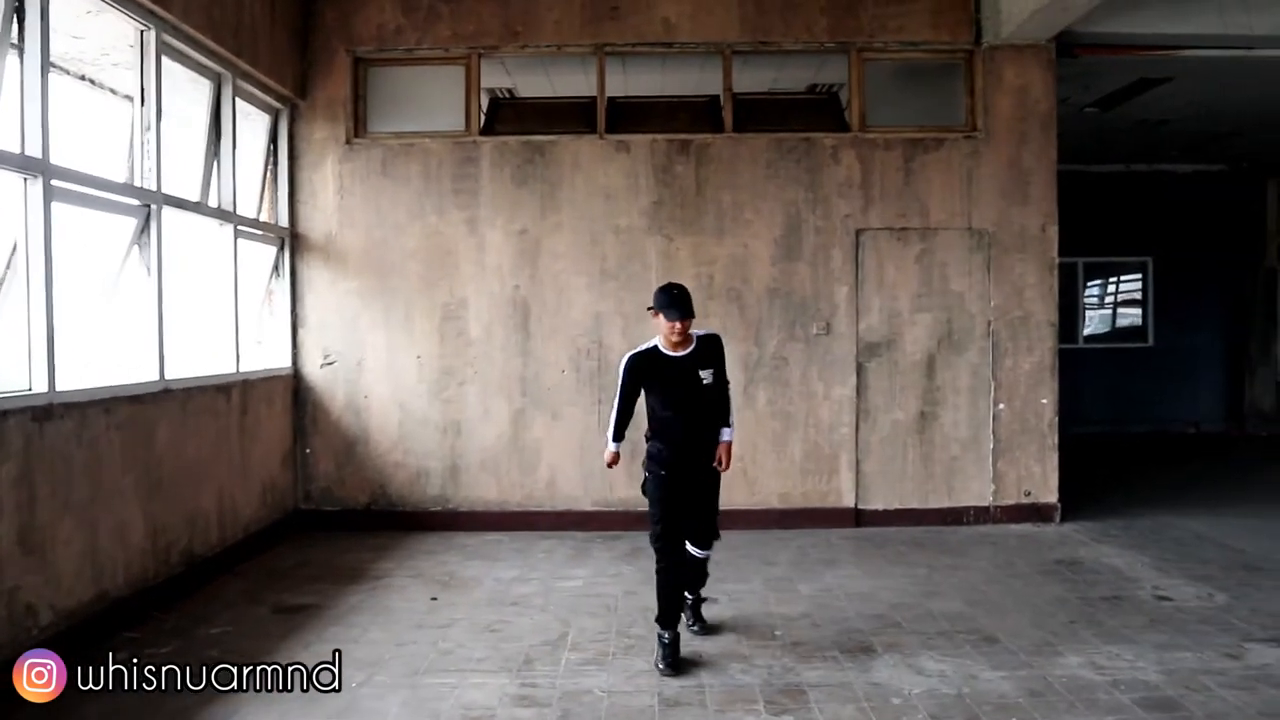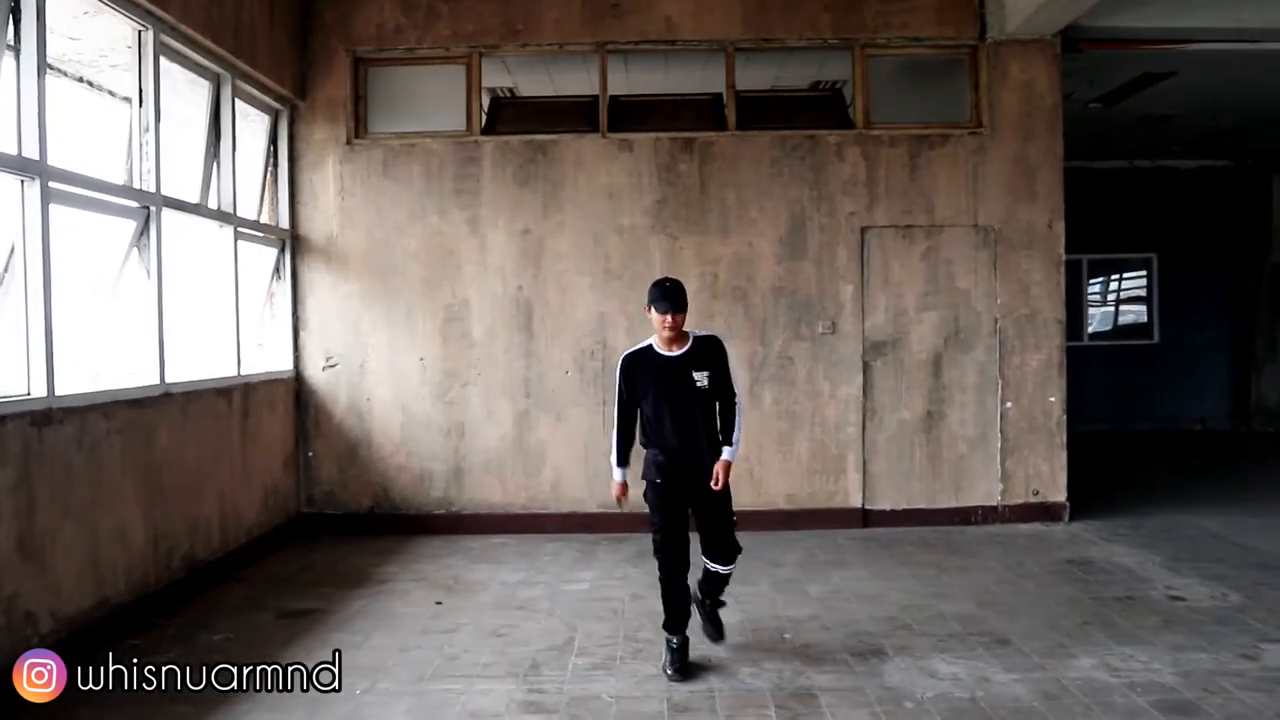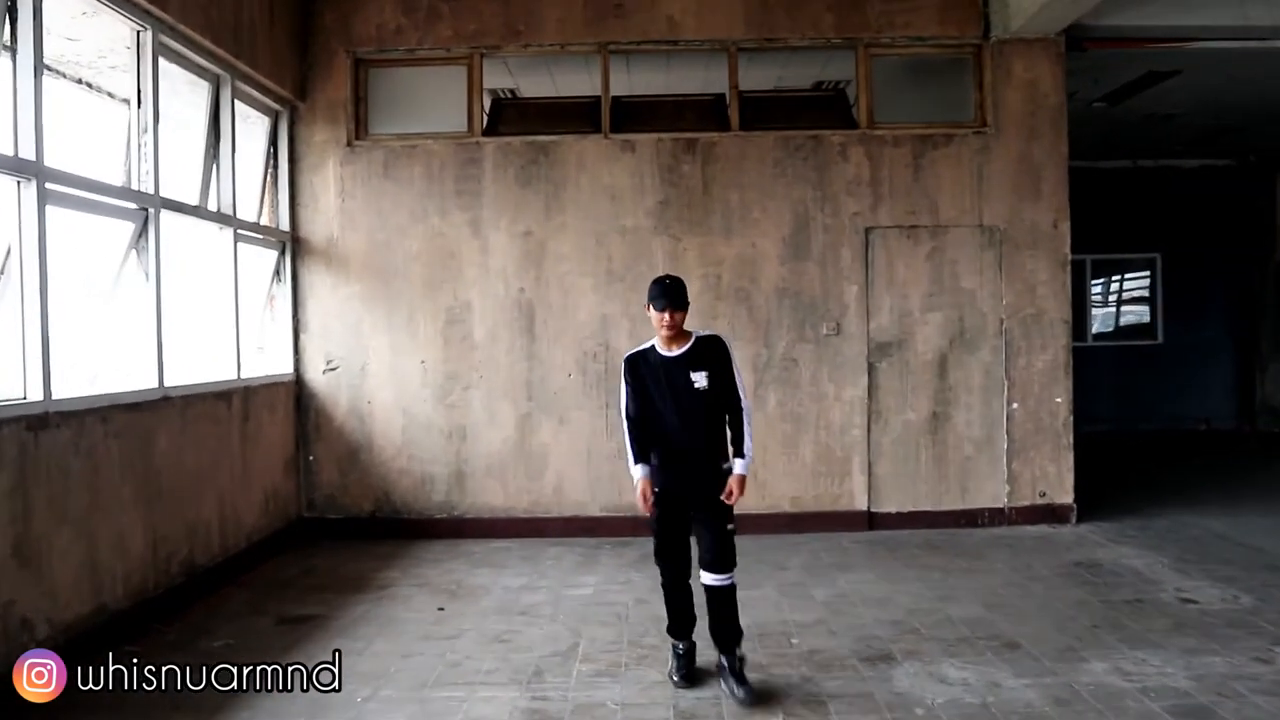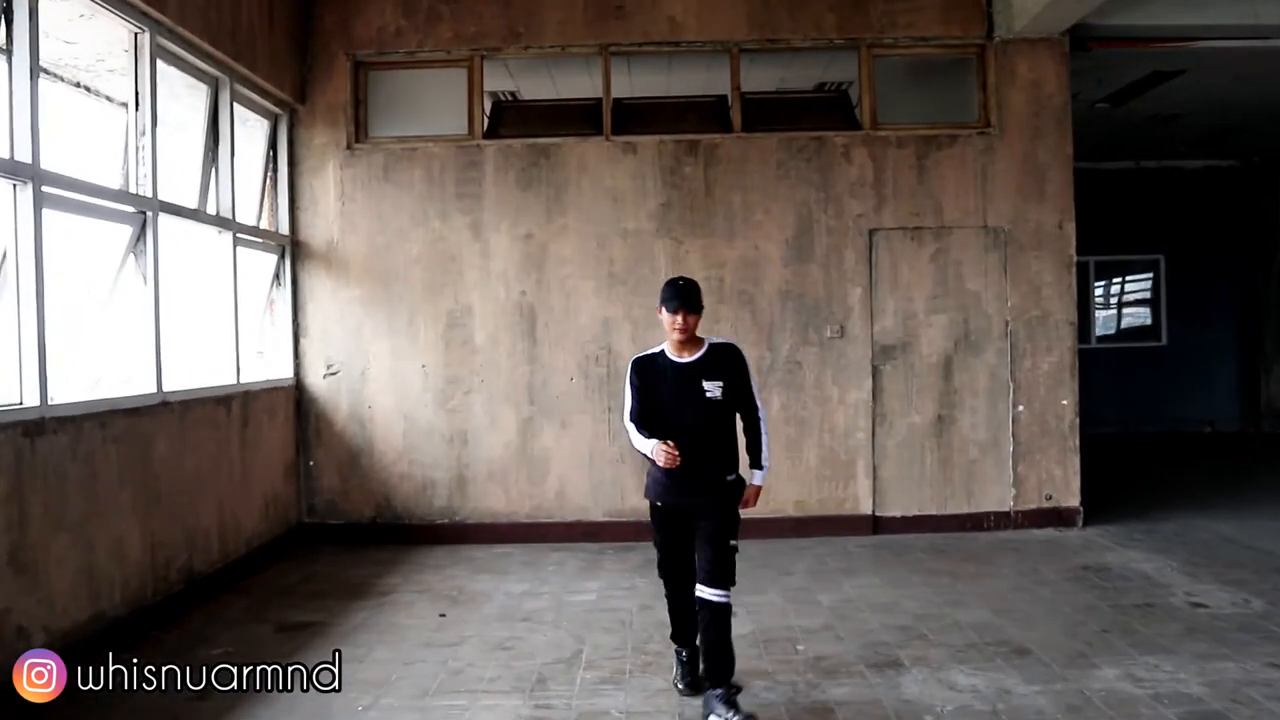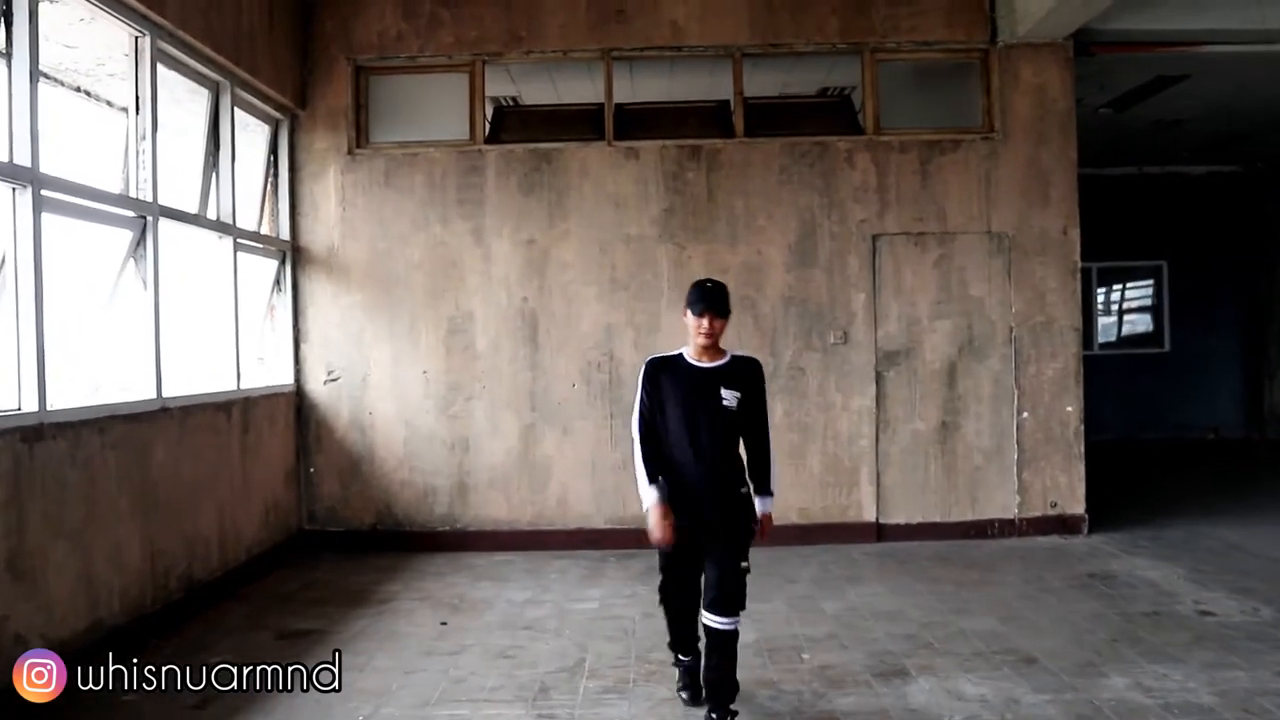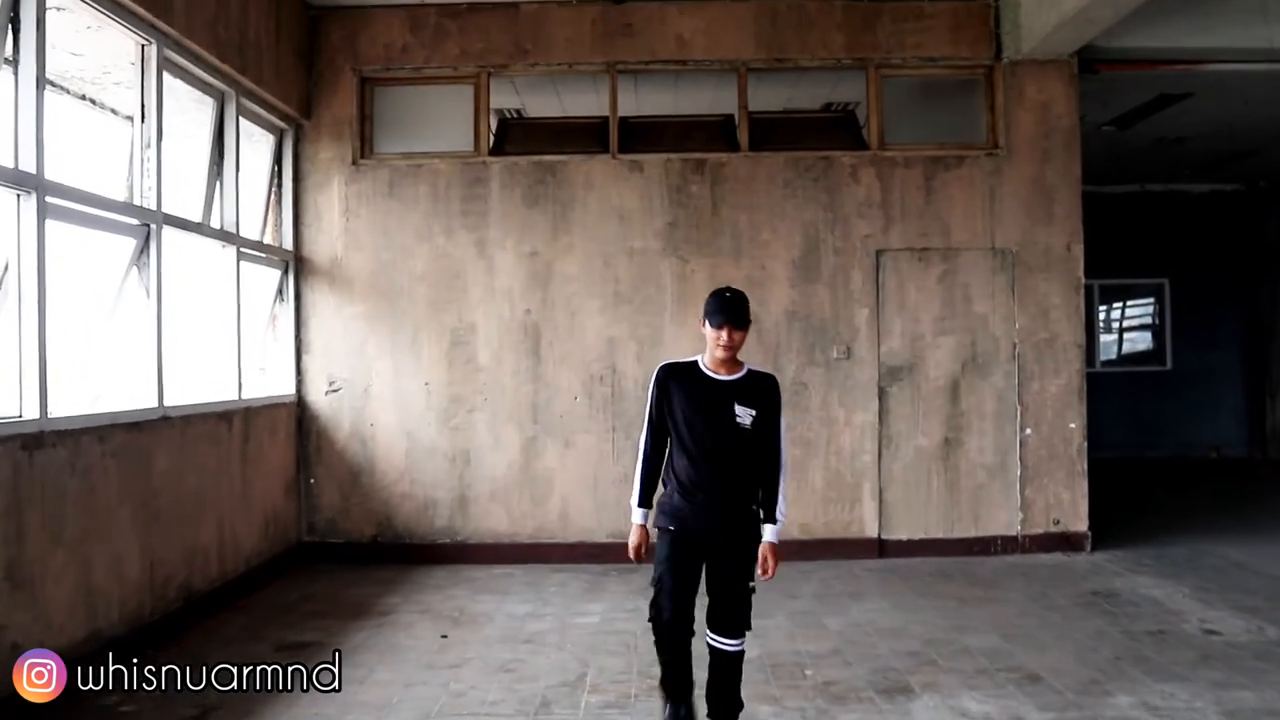
dt=0.2s
person 1, frame 1
left shoulder: (711, 345)
right shoulder: (639, 362)
right elbow: (623, 405)
left wrist: (726, 437)
right wrist: (613, 446)
left hip: (705, 460)
right hip: (663, 465)
left knee: (702, 538)
right knee: (668, 550)
left ankle: (691, 597)
right ankle: (668, 633)
person 1, frame 2
left shoulder: (710, 349)
right shoulder: (633, 362)
left elbow: (730, 402)
right elbow: (624, 418)
left wrist: (727, 455)
right wrist: (620, 473)
left hip: (709, 469)
right hip: (663, 474)
left knee: (723, 552)
right knee: (671, 561)
left ankle: (707, 600)
right ankle: (675, 639)
person 1, frame 3
left shoulder: (713, 349)
right shoulder: (635, 363)
left elbow: (737, 407)
right elbow: (632, 421)
left wrist: (739, 465)
right wrist: (639, 473)
left hip: (712, 477)
right hip: (664, 483)
left knee: (718, 567)
right knee: (673, 570)
left ankle: (730, 657)
right ankle: (682, 646)
person 1, frame 4
left shoulder: (728, 358)
right shoulder: (644, 367)
left elbow: (752, 416)
right elbow: (633, 422)
left wrist: (756, 475)
right wrist: (653, 446)
left hip: (717, 491)
right hip: (667, 493)
left knee: (714, 587)
right knee: (677, 582)
right ankle: (685, 653)
person 1, frame 5
left shoulder: (747, 372)
right shoulder: (658, 371)
left elbow: (758, 439)
right elbow: (643, 438)
left wrist: (763, 501)
right wrist: (653, 499)
left hip: (729, 511)
right hip: (676, 508)
left knee: (723, 611)
right knee: (677, 598)
right ankle: (686, 657)
person 1, frame 6
left shoulder: (763, 388)
right shoulder: (671, 378)
left elbow: (771, 463)
right elbow: (651, 448)
left wrist: (771, 531)
right wrist: (639, 517)
left hip: (737, 526)
right hip: (678, 521)
left knee: (729, 632)
right knee: (668, 624)
